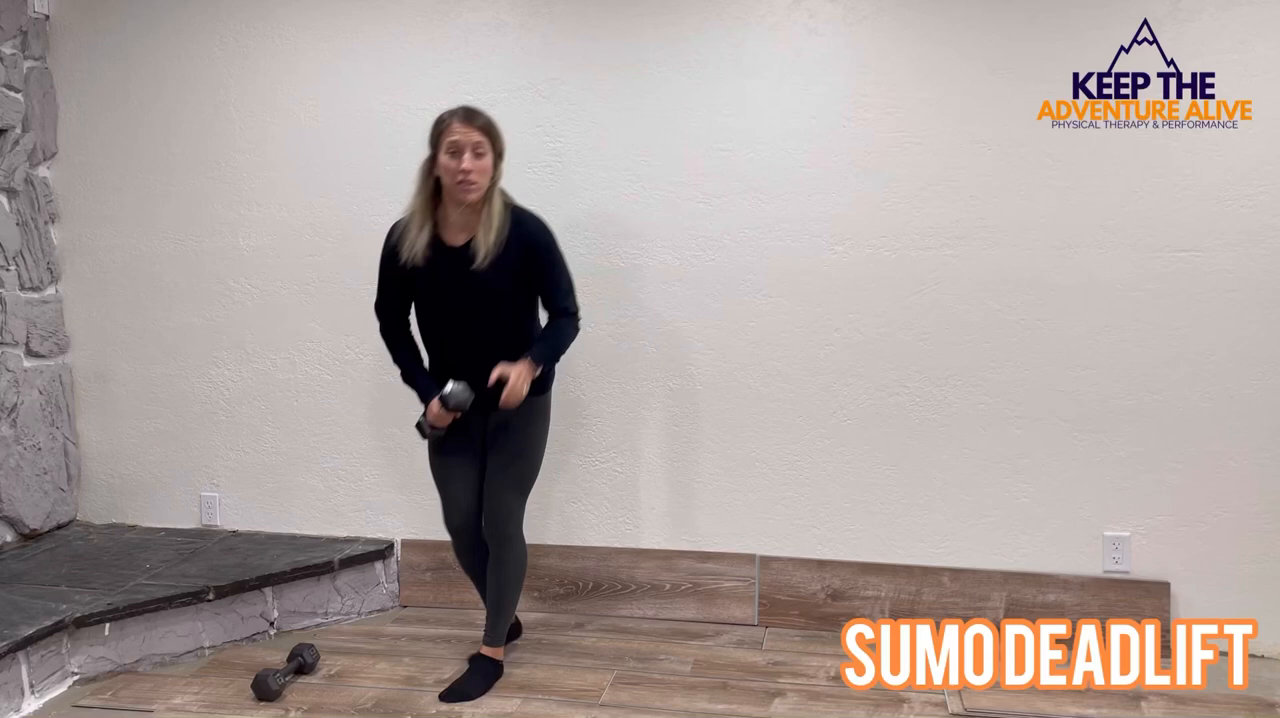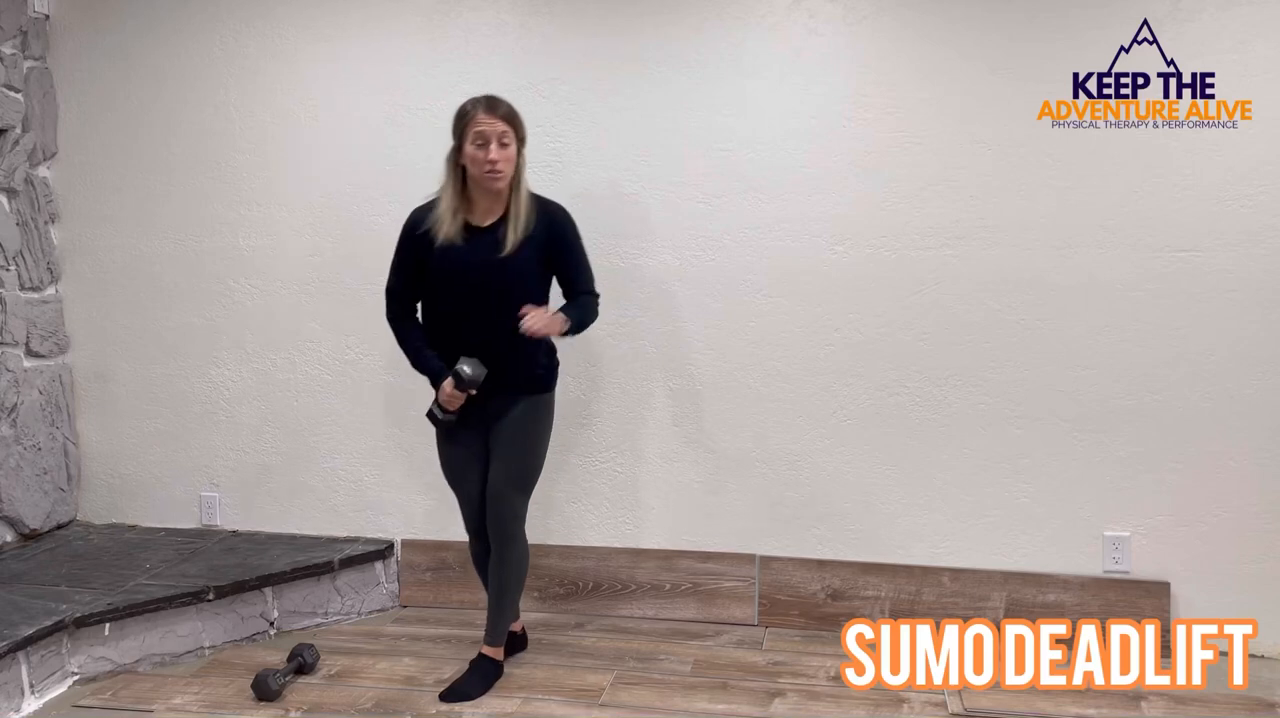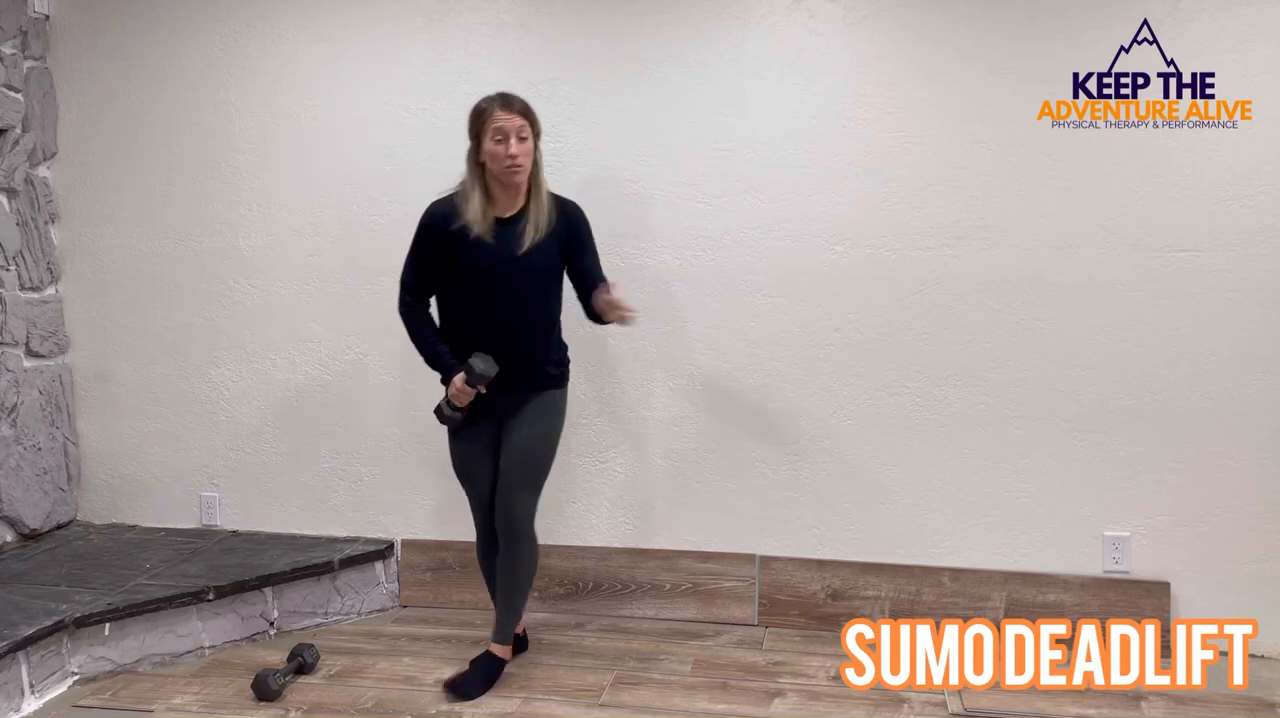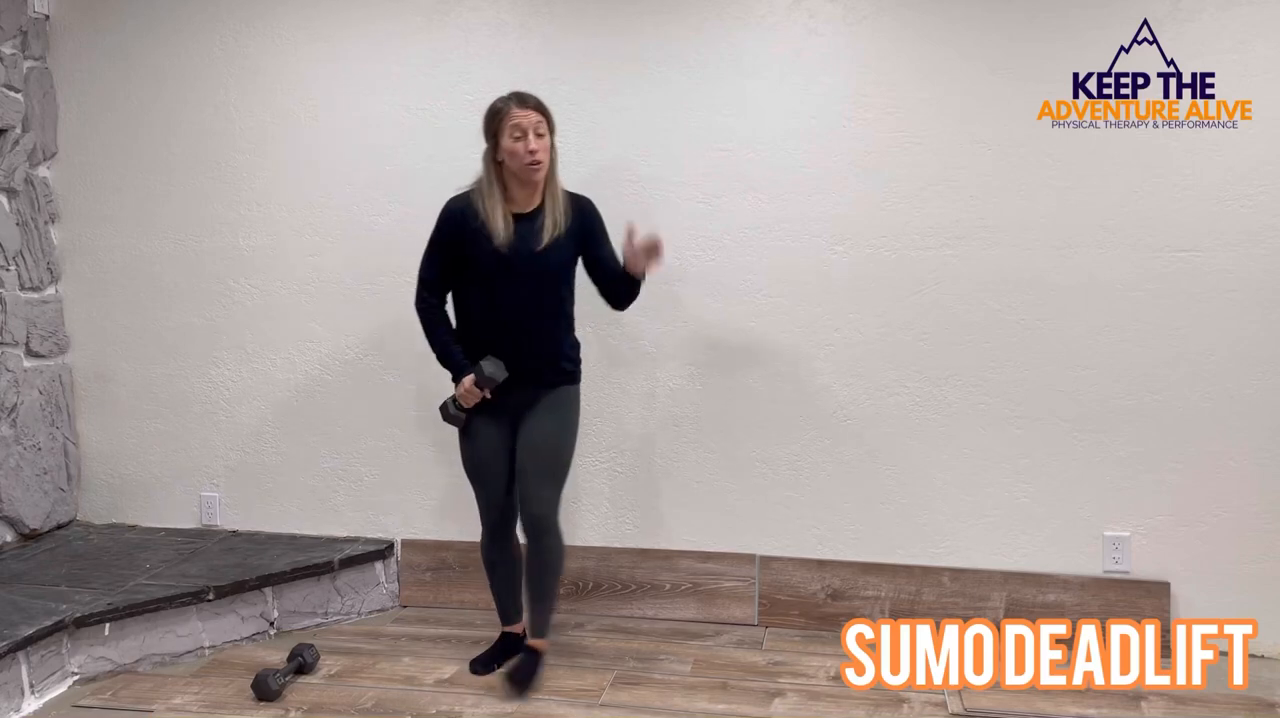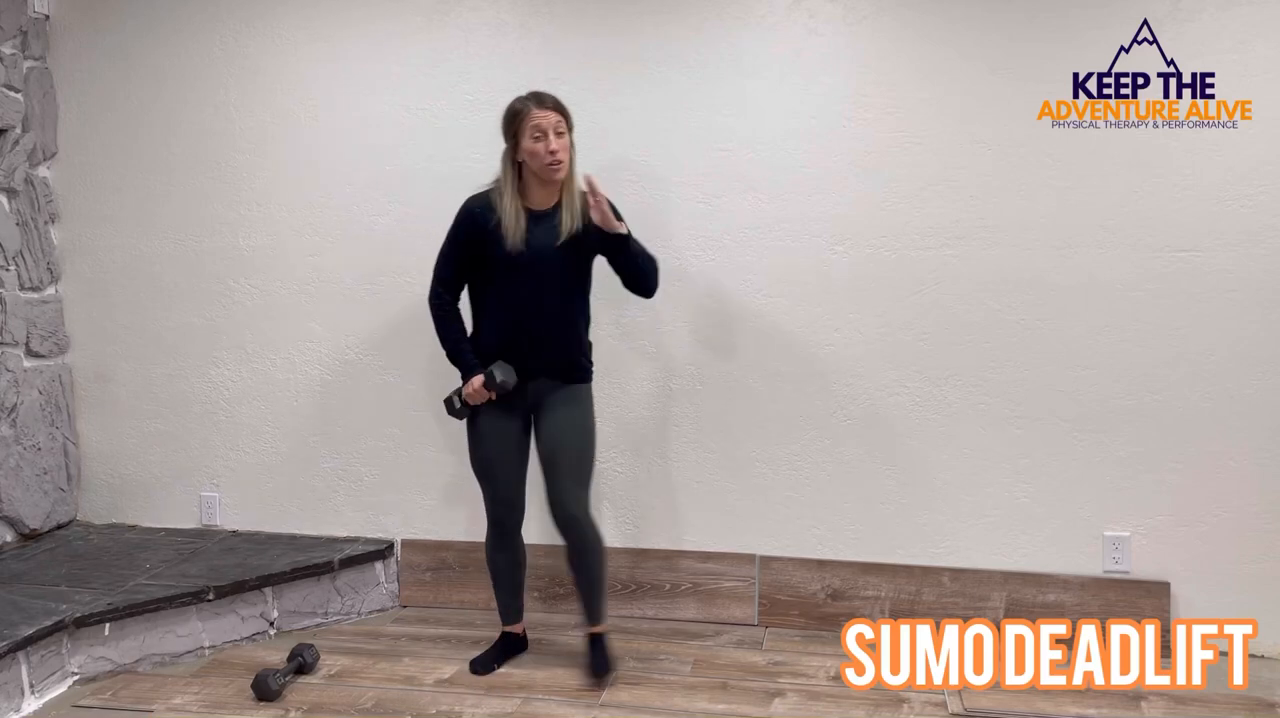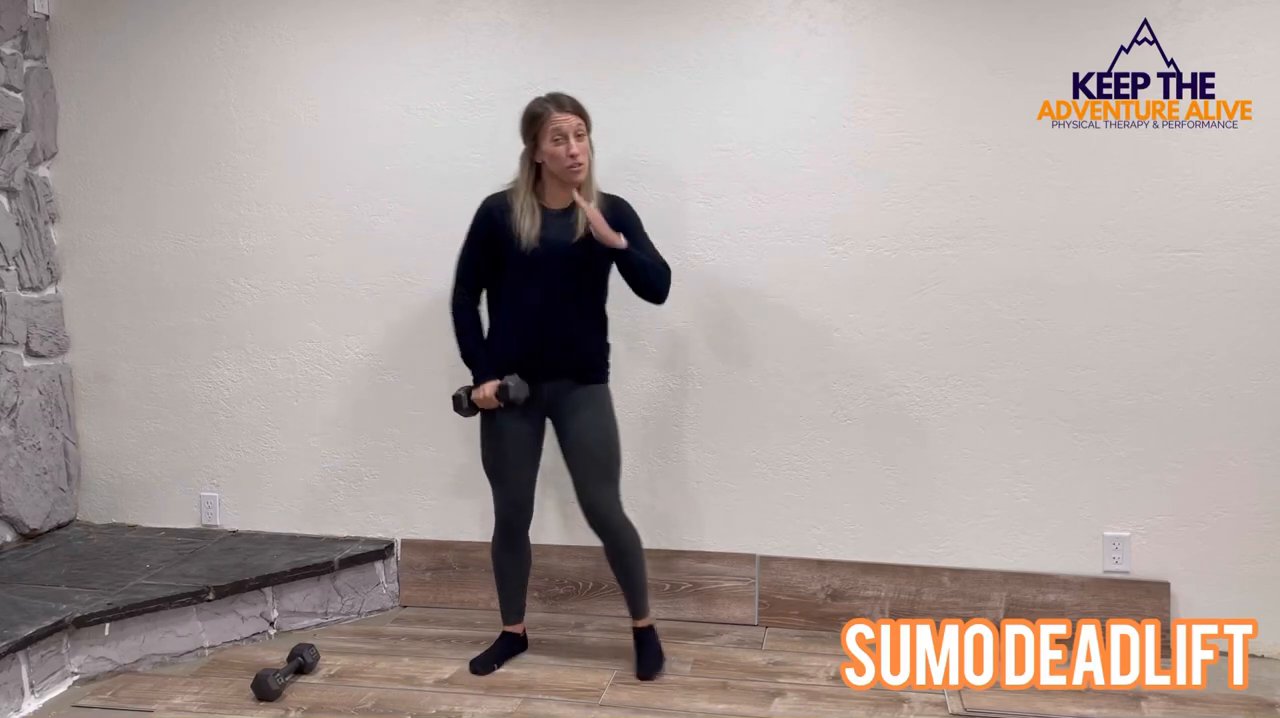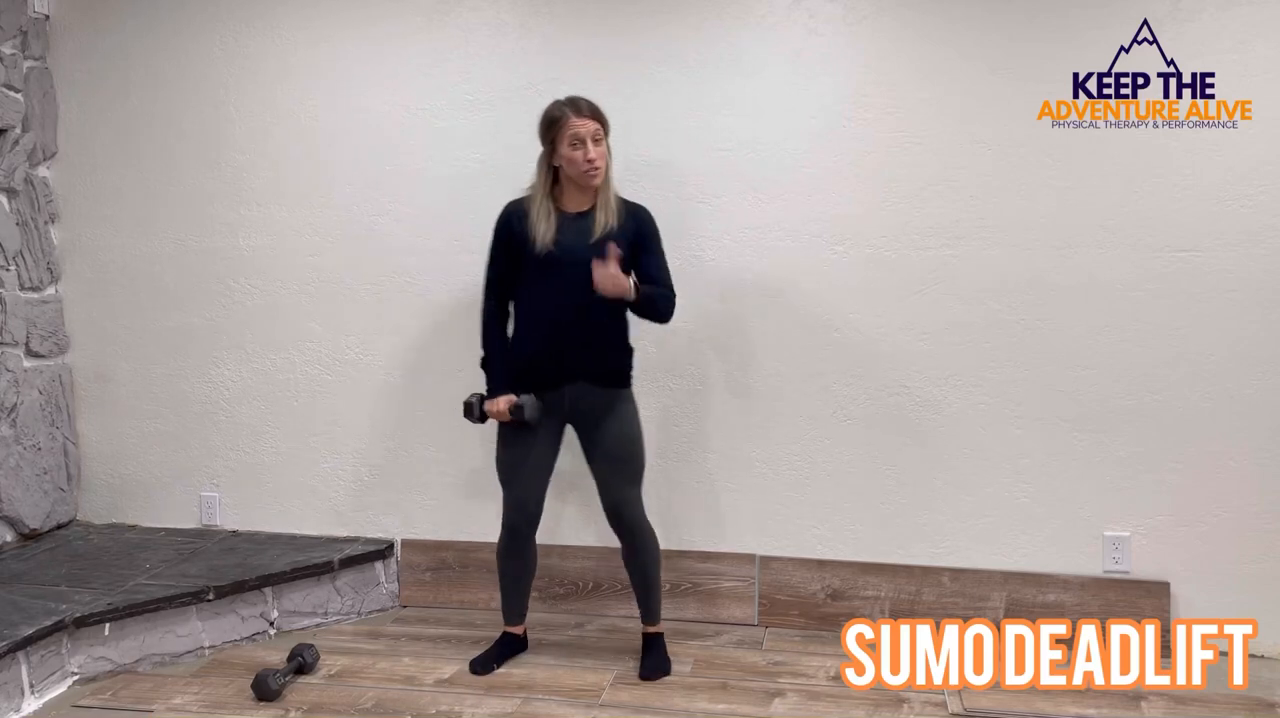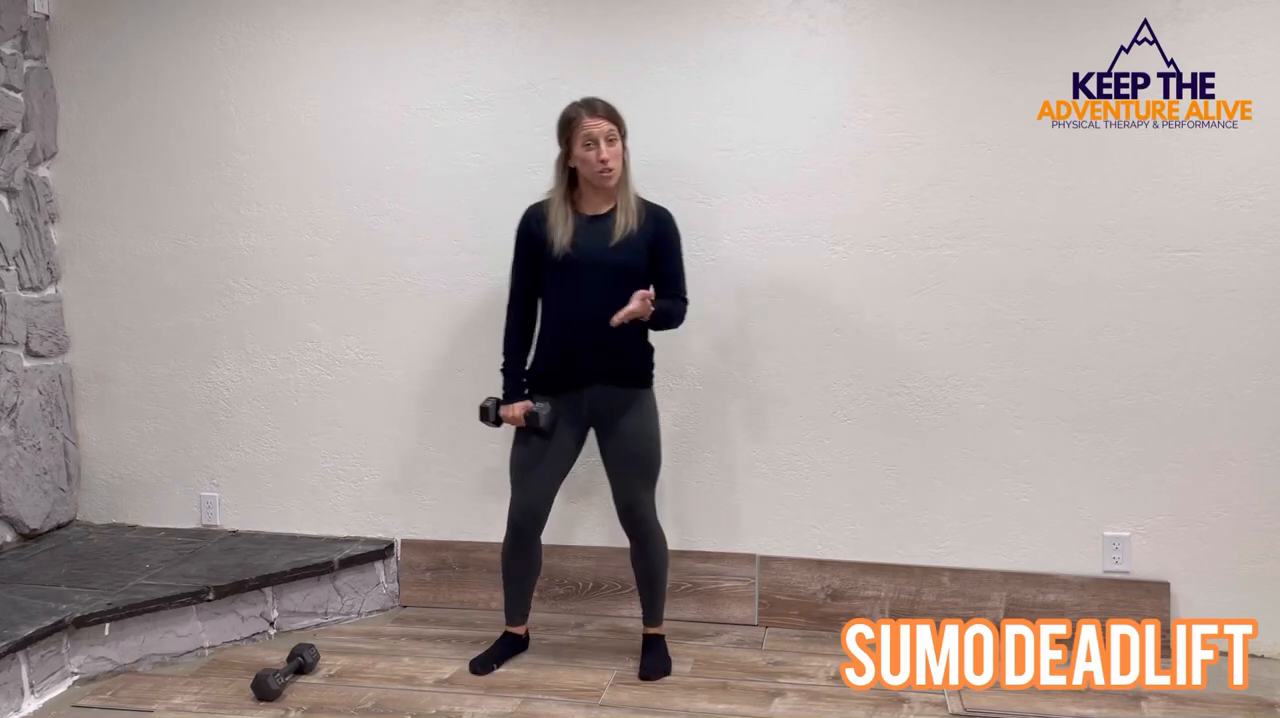
dt=0.1s
person 1, frame 1
left shoulder: (525, 232)
right shoulder: (406, 239)
left elbow: (565, 315)
right elbow: (391, 322)
left wrist: (530, 364)
right wrist: (425, 390)
left hip: (519, 400)
right hip: (451, 403)
left knee: (500, 523)
right knee: (461, 526)
left ankle: (491, 654)
right ankle: (503, 620)
person 1, frame 2
left shoulder: (548, 221)
right shoulder: (426, 225)
left elbow: (585, 298)
right elbow: (400, 308)
left wrist: (560, 320)
right wrist: (437, 375)
left hip: (526, 391)
right hip: (463, 394)
left knee: (505, 519)
right knee: (476, 521)
left ankle: (491, 653)
right ankle: (513, 627)
person 1, frame 3
left shoulder: (563, 218)
right shoulder: (445, 219)
left elbow: (590, 297)
right elbow: (412, 301)
left wrist: (608, 306)
right wrist: (447, 370)
left hip: (538, 392)
right hip: (474, 393)
left knee: (515, 517)
right knee: (487, 519)
left ankle: (498, 651)
right ankle: (512, 632)
person 1, frame 4
left shoulder: (577, 214)
right shoulder: (463, 215)
left elbow: (615, 294)
right elbow: (429, 298)
left wrist: (633, 268)
right wrist: (457, 369)
left hip: (551, 388)
right hip: (485, 391)
left knee: (538, 513)
right knee: (494, 518)
left ankle: (535, 642)
right ankle: (510, 632)
person 1, frame 5
left shoulder: (592, 209)
right shoulder: (481, 213)
left elbow: (645, 283)
right elbow: (443, 295)
left wrist: (613, 228)
right wrist: (469, 367)
left hip: (566, 385)
right hip: (498, 388)
left knee: (571, 512)
right knee: (503, 516)
left ankle: (597, 629)
right ankle: (513, 631)
person 1, frame 6
left shoulder: (611, 213)
right shoulder: (498, 213)
left elbow: (657, 289)
right elbow: (465, 298)
left wrist: (614, 239)
right wrist: (481, 373)
left hip: (583, 386)
left knee: (604, 511)
right knee: (511, 515)
left ankle: (643, 626)
right ankle: (512, 631)
person 1, frame 7
left shoulder: (632, 220)
right shoulder: (519, 219)
left elbow: (663, 305)
right elbow: (495, 306)
left wrist: (626, 289)
right wrist: (495, 384)
left hip: (606, 391)
right hip: (532, 390)
left knee: (627, 516)
right knee: (517, 518)
left ankle: (653, 631)
right ankle: (513, 631)
person 1, frame 8
left shoulder: (652, 222)
right shoulder: (539, 222)
left elbow: (676, 307)
right elbow: (520, 308)
left wrist: (648, 309)
right wrist: (514, 388)
left hip: (626, 393)
right hip: (552, 393)
left knee: (639, 517)
right knee: (524, 517)
left ankle: (654, 633)
right ankle: (514, 631)
